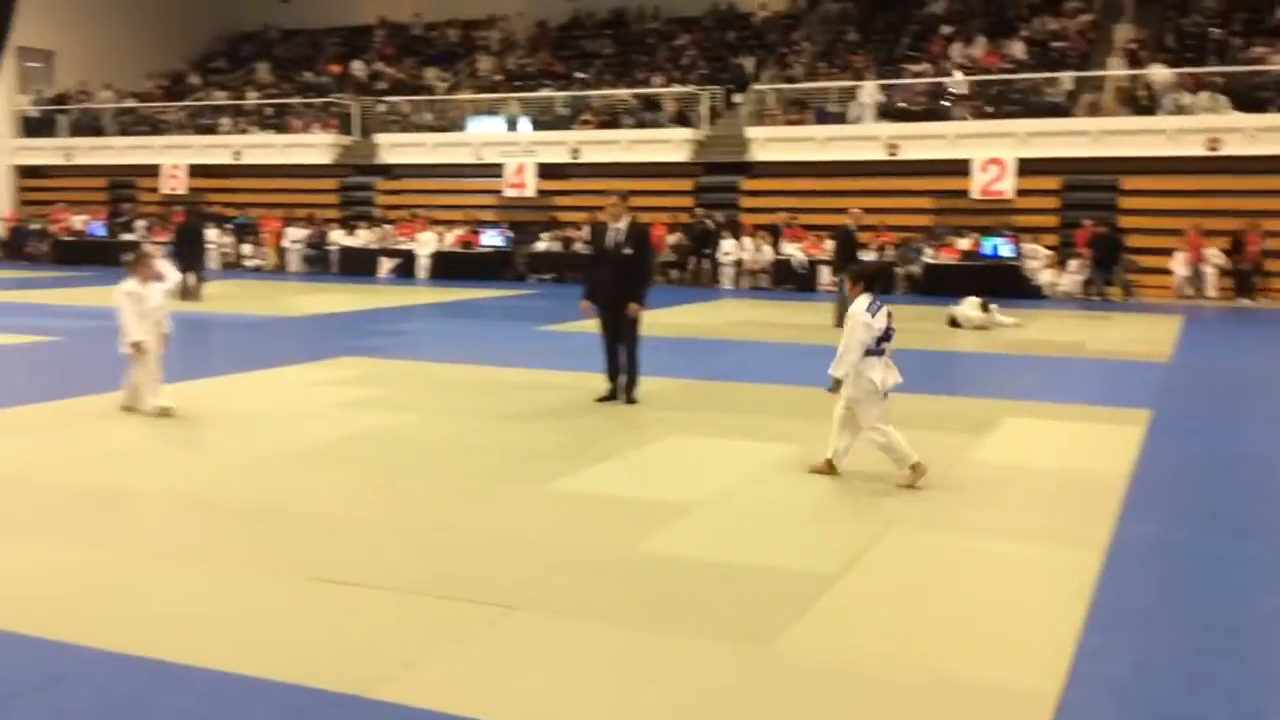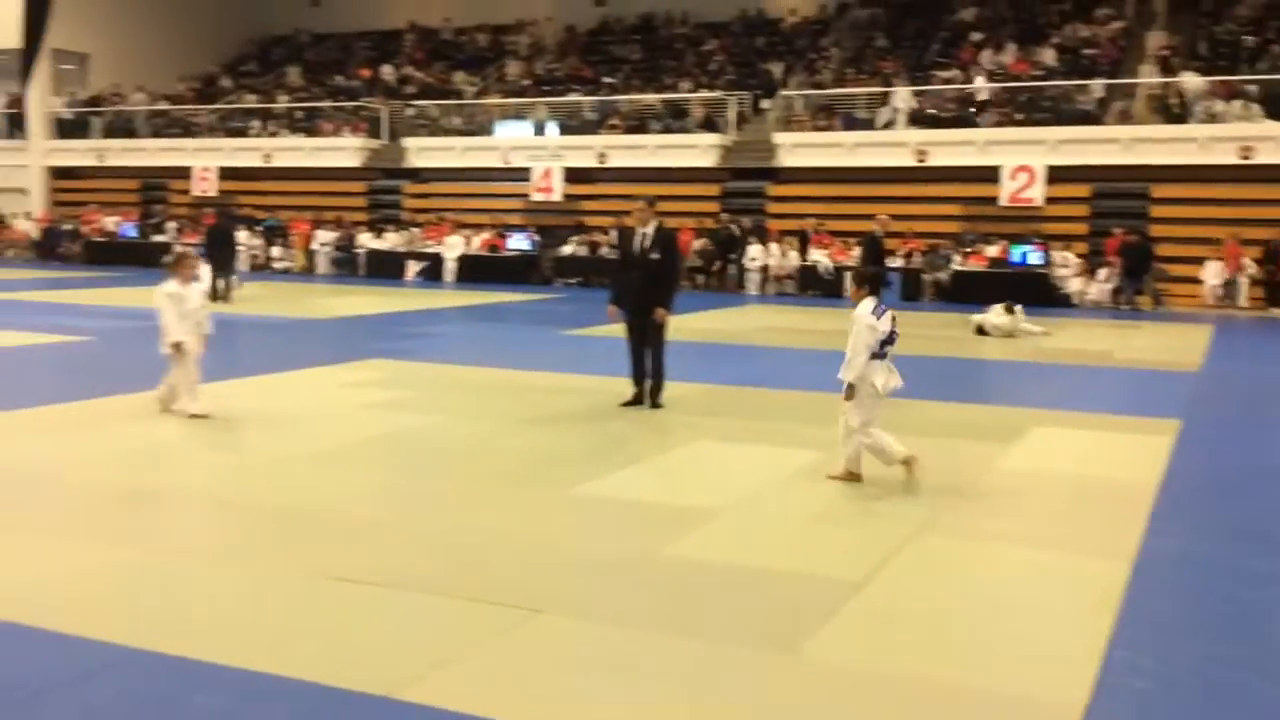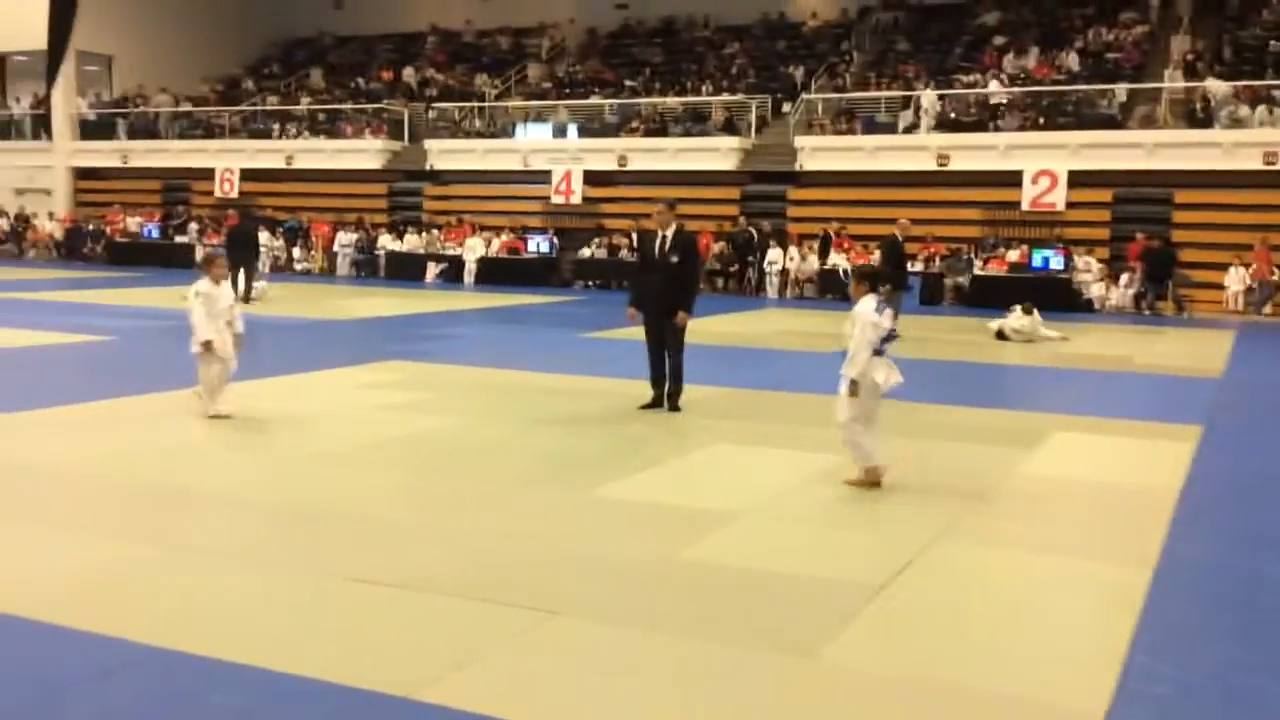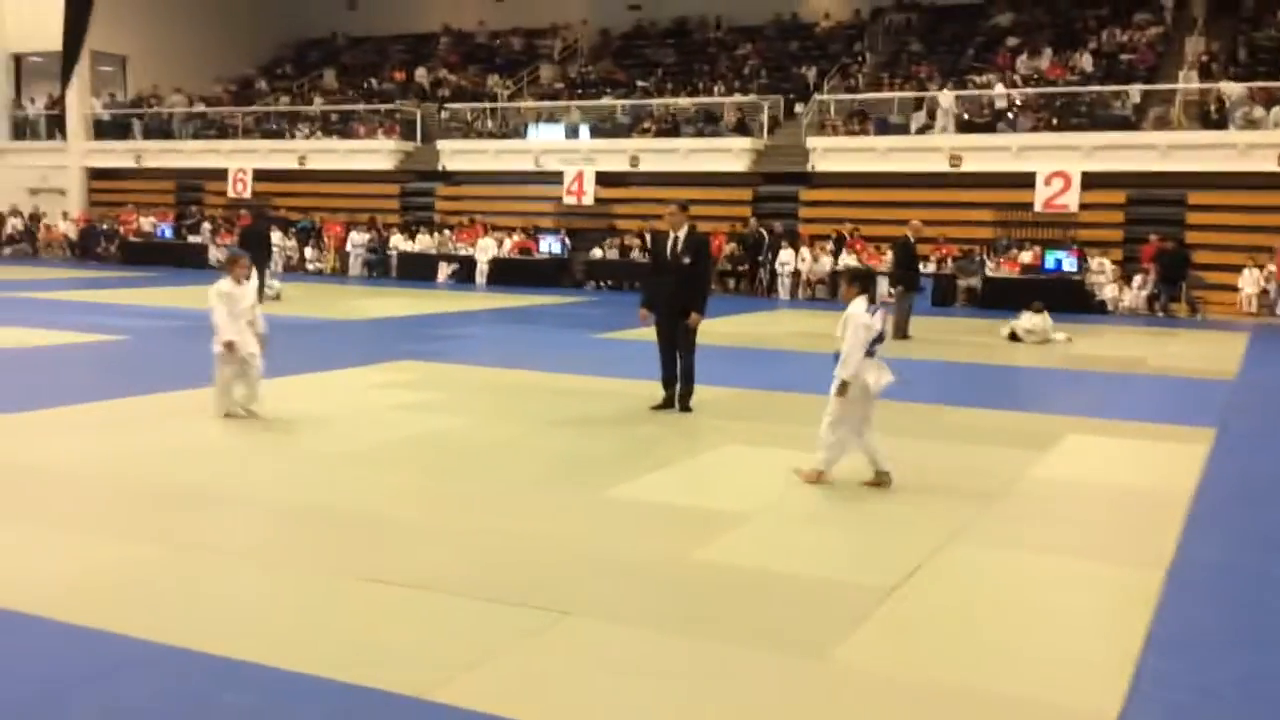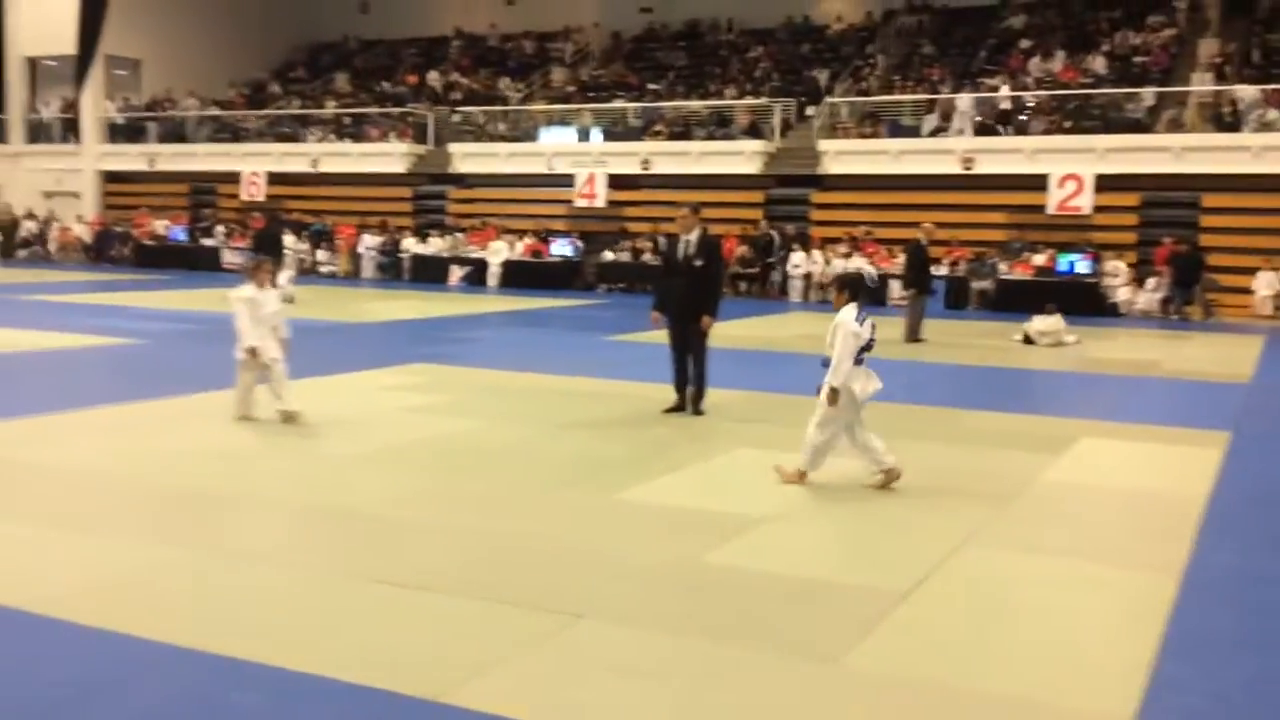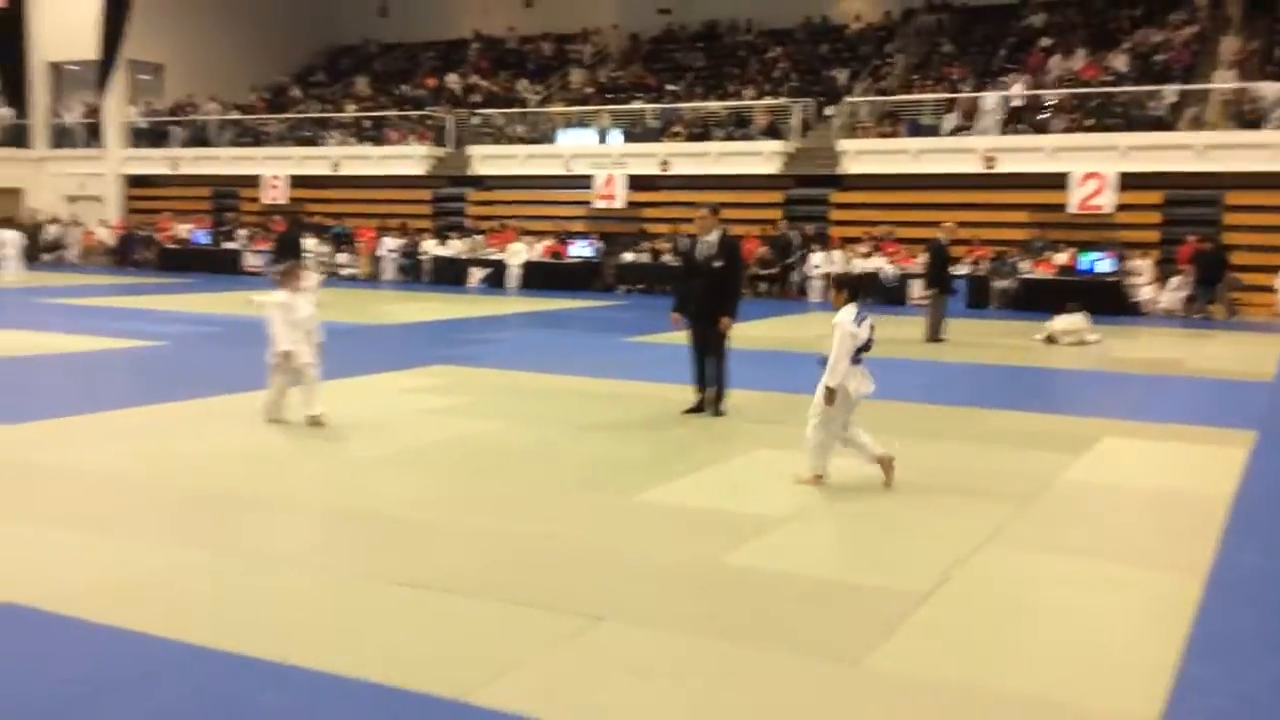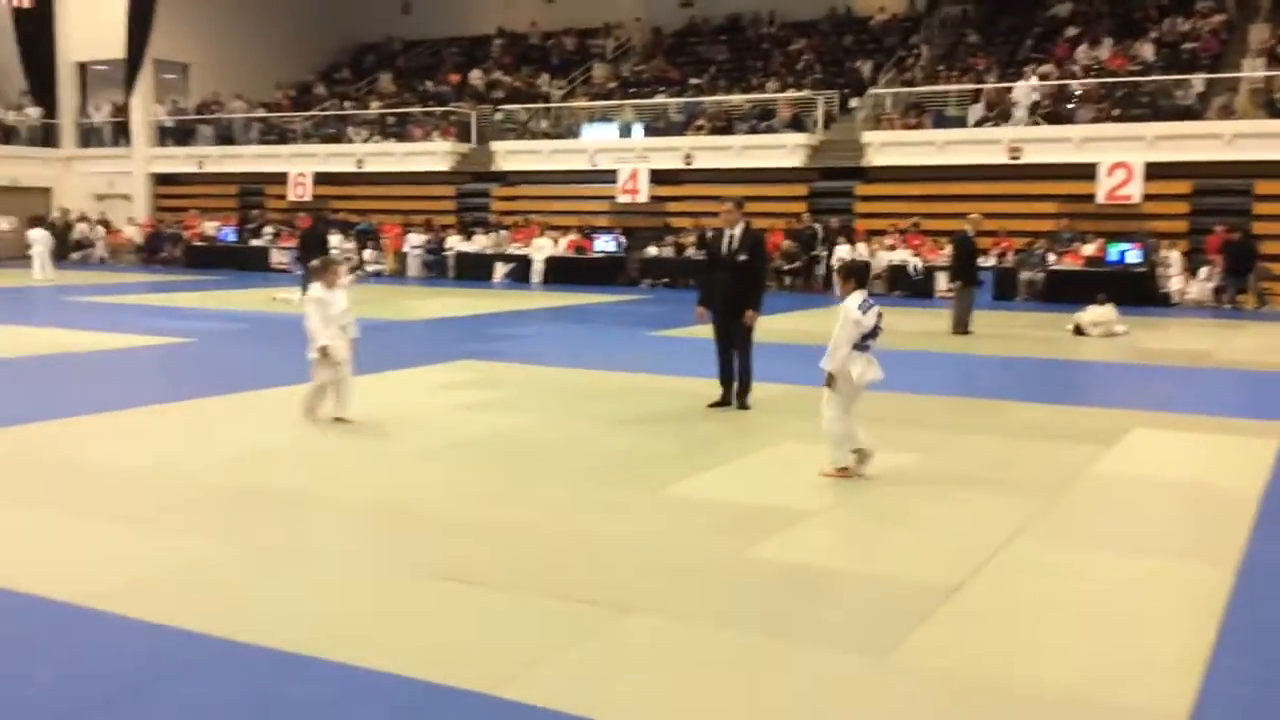
dt=0.1s
person 1, frame 1
left shoulder: (858, 311)
right shoulder: (879, 306)
left elbow: (850, 347)
left wrist: (838, 376)
left hip: (863, 374)
right hip: (873, 370)
left knee: (877, 425)
right knee: (844, 416)
left ankle: (913, 466)
right ankle: (832, 462)
person 1, frame 2
left shoulder: (862, 314)
right shoulder: (882, 310)
left elbow: (858, 351)
left wrist: (849, 380)
left hip: (864, 377)
right hip: (876, 373)
left knee: (862, 428)
right knee: (849, 422)
left ankle: (905, 459)
right ankle: (851, 468)
person 1, frame 3
left shoulder: (864, 310)
right shoulder: (880, 307)
left elbow: (860, 348)
left wrist: (853, 377)
left hip: (865, 374)
right hip: (876, 370)
left knee: (847, 421)
right knee: (865, 423)
left ankle: (871, 467)
right ankle: (870, 471)
person 1, frame 4
left shoulder: (857, 312)
right shoulder: (872, 310)
left elbow: (852, 350)
left wrist: (843, 378)
left hip: (857, 376)
right hip: (867, 373)
left knee: (835, 423)
right knee: (860, 426)
left ankle: (820, 470)
right ankle: (881, 472)
person 1, frame 5
left shoulder: (846, 320)
right shoulder: (860, 316)
left elbow: (842, 357)
left wrist: (834, 386)
left hip: (845, 383)
right hip: (857, 381)
left knee: (821, 426)
right knee: (855, 429)
left ankle: (802, 472)
right ankle: (888, 467)
person 1, frame 6
left shoulder: (844, 320)
right shoulder: (860, 317)
left elbow: (839, 357)
left wrist: (830, 385)
left hip: (840, 381)
right hip: (854, 378)
left knee: (818, 425)
right knee: (842, 427)
left ankle: (817, 473)
right ankle: (881, 457)
person 1, frame 7
left shoulder: (849, 306)
right shoulder: (871, 305)
left elbow: (840, 342)
left wrist: (830, 369)
left hip: (846, 367)
right hip: (860, 364)
left knee: (835, 416)
right knee: (842, 413)
left ankle: (842, 465)
right ankle: (861, 450)
person 2, frame 1
left shoulder: (639, 232)
right shoulder: (599, 231)
left elbow: (645, 269)
right elbow: (594, 265)
left wrist: (638, 299)
right wrist: (588, 296)
left hip: (628, 299)
right hip: (605, 298)
left knee: (629, 345)
right knee: (610, 345)
left ankle: (629, 389)
right ankle: (614, 387)
person 2, frame 2
left shoulder: (666, 237)
right shoulder: (626, 237)
left elbow: (671, 274)
right elbow: (620, 271)
left wrist: (664, 305)
right wrist: (614, 300)
left hip: (654, 304)
right hip: (632, 303)
left knee: (655, 350)
right knee: (636, 350)
left ankle: (654, 394)
right ankle: (639, 392)
person 2, frame 3
left shoulder: (687, 240)
right shoulder: (646, 239)
left elbow: (692, 277)
right elbow: (640, 273)
left wrist: (686, 308)
right wrist: (634, 303)
left hip: (674, 307)
right hip: (651, 306)
left knee: (674, 354)
right knee: (655, 353)
left ankle: (673, 397)
right ankle: (657, 395)
person 2, frame 4
left shoulder: (699, 242)
right shoulder: (659, 241)
left elbow: (704, 278)
right elbow: (652, 274)
left wrist: (698, 309)
right wrist: (646, 304)
left hip: (686, 308)
right hip: (663, 306)
left knee: (686, 354)
right knee: (666, 353)
left ankle: (684, 398)
right ankle: (669, 395)
person 2, frame 5
left shoulder: (711, 245)
right shoulder: (670, 244)
left elbow: (716, 281)
right elbow: (663, 277)
left wrist: (710, 313)
right wrist: (658, 307)
left hip: (698, 311)
right hip: (675, 309)
left knee: (697, 357)
right knee: (678, 356)
left ankle: (696, 400)
right ankle: (681, 398)
person 2, frame 6
left shoulder: (730, 246)
right shoulder: (691, 245)
left elbow: (735, 282)
right elbow: (683, 278)
left wrist: (729, 314)
right wrist: (678, 308)
left hip: (718, 312)
right hip: (695, 310)
left knee: (717, 357)
right knee: (699, 356)
left ankle: (716, 401)
right ankle: (702, 399)
person 2, frame 7
left shoulder: (754, 239)
right shoulder: (714, 239)
left elbow: (760, 275)
right elbow: (707, 272)
left wrist: (754, 307)
right wrist: (702, 302)
left hip: (742, 305)
right hip: (719, 304)
left knee: (742, 351)
right knee: (723, 351)
left ankle: (742, 395)
right ankle: (726, 393)
